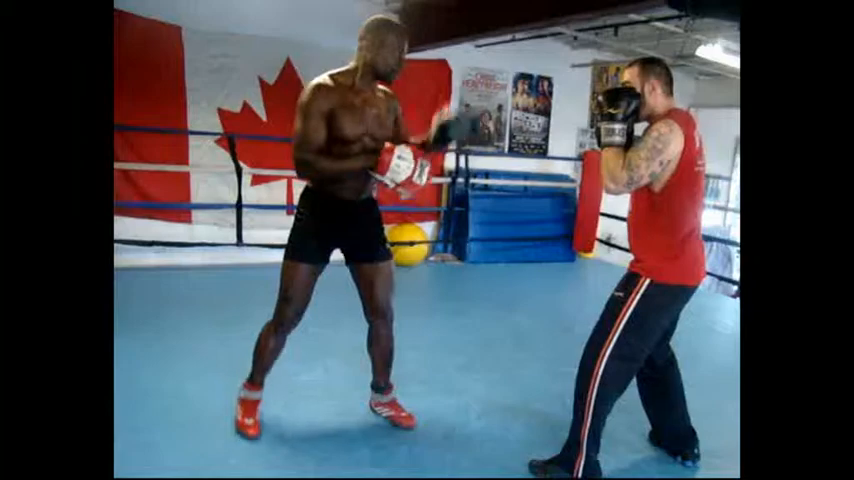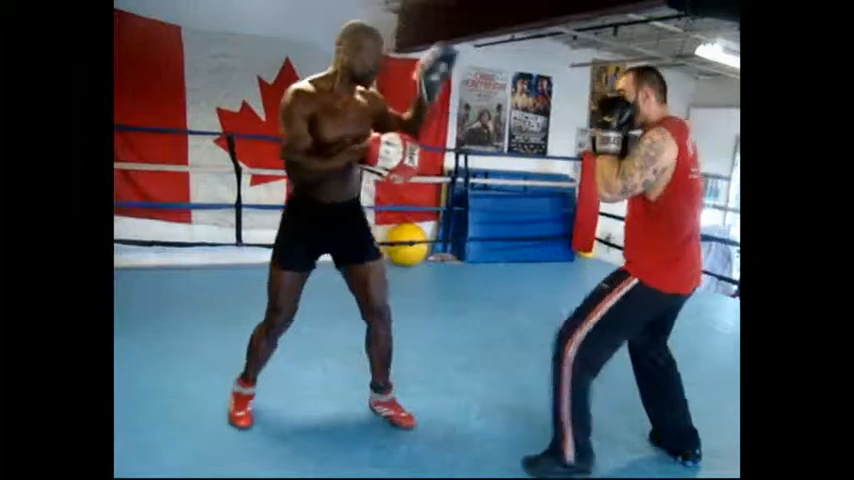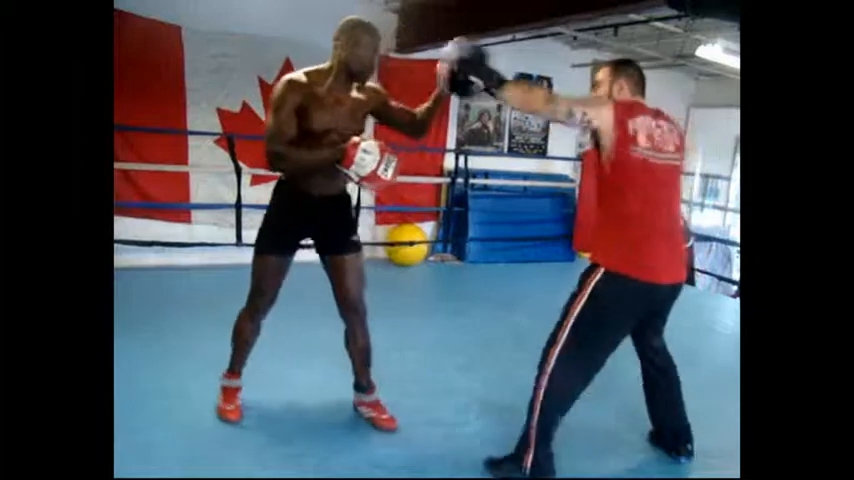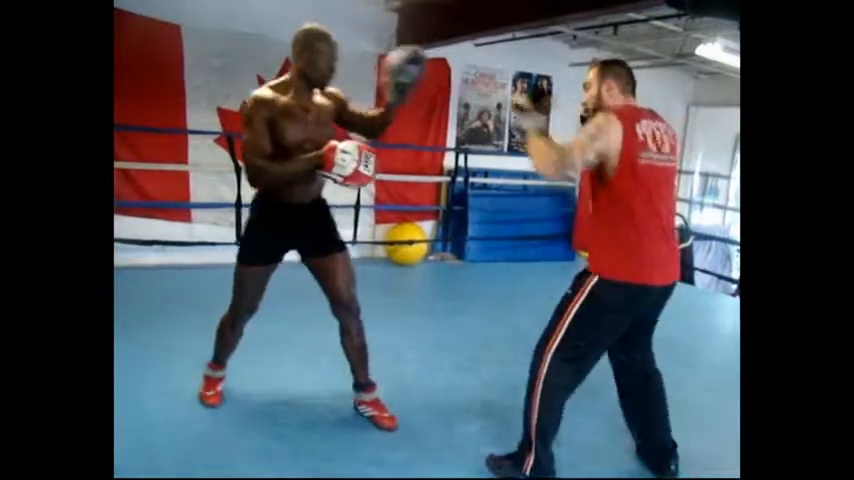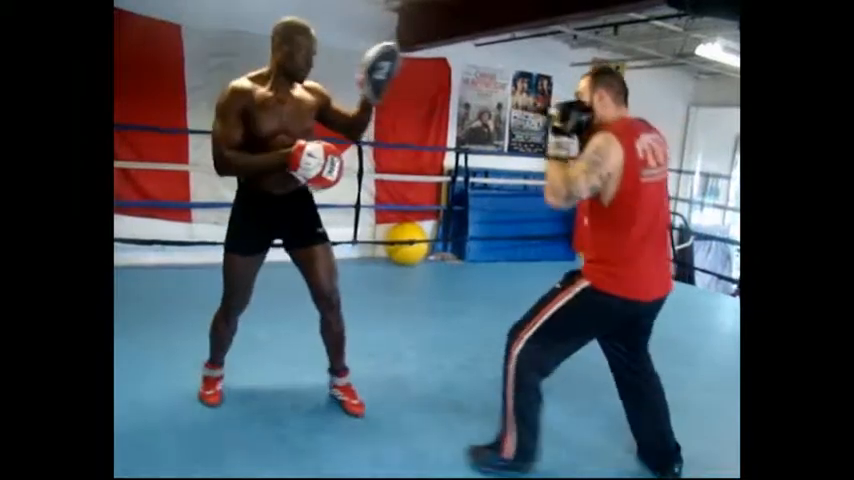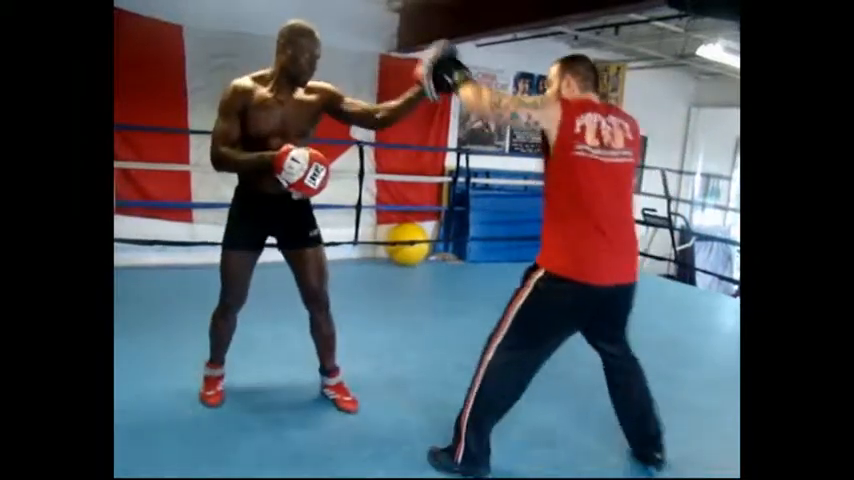
dt=0.2s
person 1, frame 1
left shoulder: (667, 130)
right shoulder: (680, 125)
left elbow: (617, 181)
right elbow: (639, 177)
left wrist: (612, 126)
right wrist: (617, 126)
left hip: (661, 271)
right hip: (678, 267)
left knee: (604, 361)
right knee: (653, 354)
right ankle: (680, 441)
person 1, frame 2
left shoulder: (660, 138)
right shoulder: (675, 132)
left elbow: (611, 190)
right elbow: (637, 182)
left wrist: (607, 134)
right wrist: (615, 135)
left hip: (652, 275)
right hip: (677, 272)
left knee: (575, 346)
right knee: (650, 351)
right ankle: (682, 441)
person 1, frame 3
left shoulder: (611, 114)
right shoulder: (672, 129)
left elbow: (543, 102)
left wrist: (491, 79)
left hip: (624, 268)
right hip: (671, 270)
left knee: (563, 361)
right knee: (652, 346)
right ankle: (676, 437)
person 1, frame 4
left shoulder: (610, 123)
right shoulder: (661, 129)
left elbow: (555, 166)
left wrist: (533, 124)
left hip: (617, 273)
right hip: (663, 272)
left knee: (556, 359)
right knee: (635, 357)
person 1, frame 5
left shoulder: (608, 141)
right shoulder: (651, 137)
left elbow: (559, 196)
left wrist: (560, 140)
right wrist: (581, 143)
left hip: (609, 282)
right hip: (653, 282)
left knee: (524, 347)
right knee: (633, 363)
person 1, frame 6
left shoulder: (559, 113)
right shoulder: (628, 126)
left elbow: (490, 105)
left wrist: (458, 78)
left hip: (567, 270)
right hip: (621, 272)
left knee: (504, 356)
right knee: (618, 355)
right ankle: (649, 445)
person 2, frame 1
left shoulder: (388, 101)
right shoulder: (323, 92)
left elbow: (399, 150)
right elbow: (304, 163)
left wrist: (431, 140)
right wrist: (369, 161)
left hip: (364, 213)
right hip: (319, 211)
left knee: (382, 314)
right knee: (287, 316)
left ankle: (382, 395)
right ankle: (251, 393)
person 2, frame 2
left shoulder: (370, 101)
right shoulder: (303, 97)
left elbow: (406, 132)
right elbow: (296, 167)
left wrist: (424, 96)
right wrist: (358, 154)
left hip: (349, 215)
right hip: (305, 215)
left knee: (379, 314)
right knee: (278, 320)
left ankle: (381, 394)
right ankle: (244, 389)
person 2, frame 3
left shoulder: (369, 96)
right shoulder: (295, 87)
left elbow: (415, 126)
right elbow: (276, 157)
left wrist: (441, 93)
right wrist: (338, 153)
left hip: (336, 207)
right hip: (291, 203)
left knee: (355, 309)
right knee: (259, 304)
left ankle: (365, 394)
right ankle: (232, 381)
person 2, frame 4
left shoulder: (330, 100)
right shoulder: (264, 102)
left elbow: (373, 127)
right elbow: (257, 173)
left wrist: (394, 94)
right wrist: (317, 160)
left hip: (313, 213)
right hip: (270, 215)
left knee: (348, 308)
right knee: (242, 310)
left ankle: (365, 394)
right ankle: (215, 372)
person 2, frame 5
left shoulder: (314, 94)
right shoulder: (240, 94)
left elbow: (353, 130)
right elbow: (223, 161)
left wrist: (369, 97)
right wrist: (284, 157)
left hip: (298, 204)
right hip: (253, 206)
left knee: (328, 298)
right knee: (234, 303)
left ankle: (340, 378)
right ankle: (214, 371)
person 2, frame 6
left shoulder: (319, 95)
right shoulder: (242, 92)
left elbow: (375, 118)
right elbow: (218, 156)
left wrist: (419, 92)
right wrist: (267, 159)
left hip: (294, 205)
right hip: (250, 205)
left knee: (318, 300)
right knee: (231, 301)
left ankle: (330, 378)
right ankle: (214, 371)
